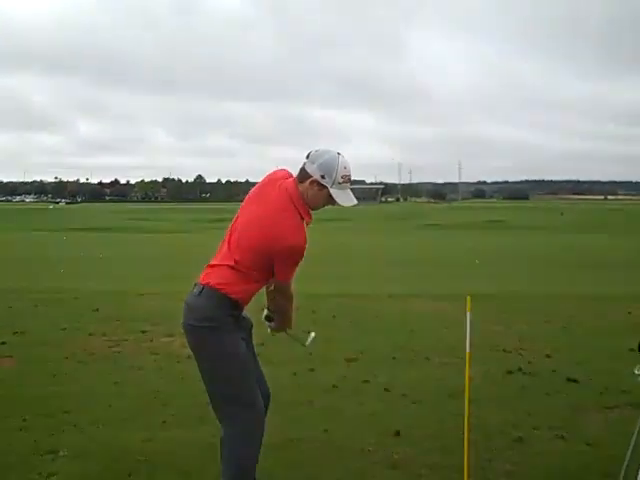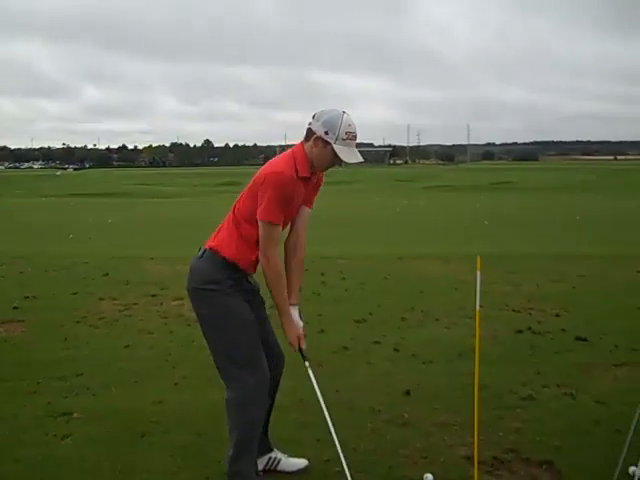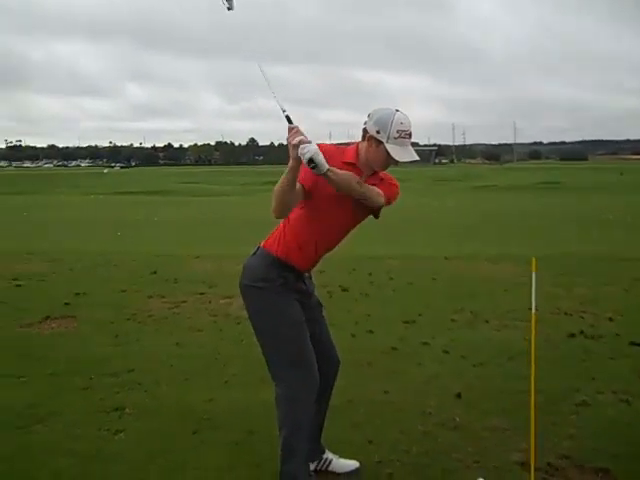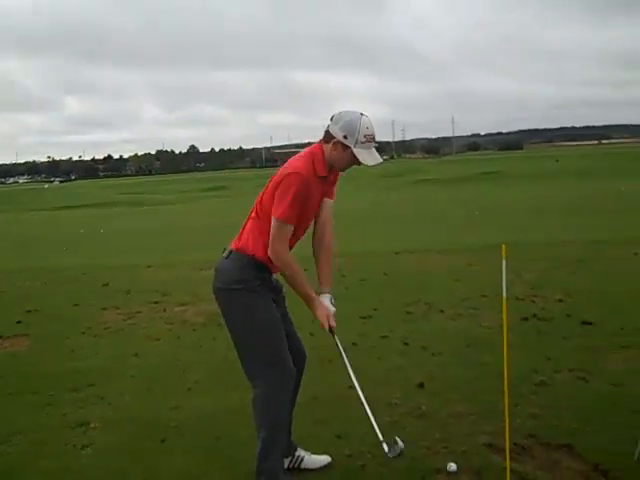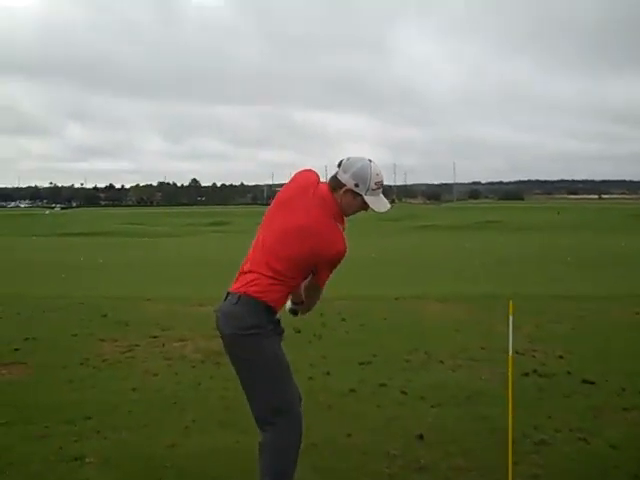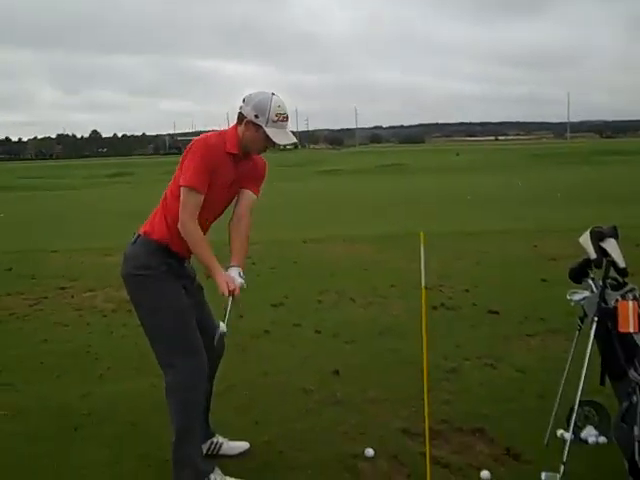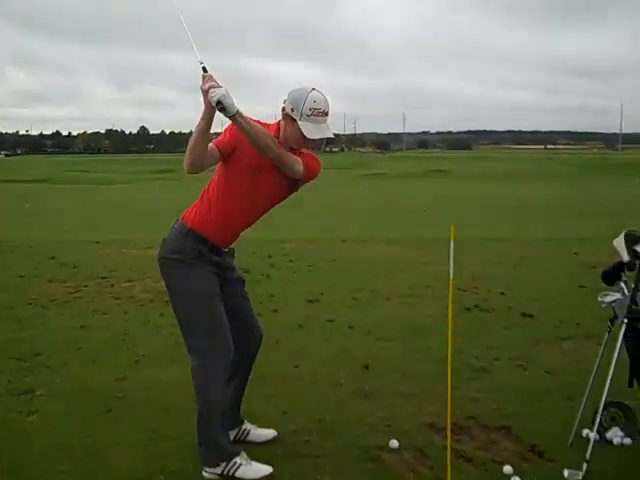
dt=0.5s
person 1, frame 1
left shoulder: (278, 180)
right shoulder: (292, 236)
right elbow: (281, 293)
left wrist: (273, 306)
right wrist: (283, 320)
left hip: (220, 308)
right hip: (213, 314)
left knee: (257, 399)
right knee: (244, 414)
person 1, frame 2
left shoulder: (314, 177)
right shoulder: (279, 175)
left elbow: (298, 238)
right elbow: (266, 251)
left wrist: (295, 307)
right wrist: (289, 316)
left hip: (240, 277)
right hip: (215, 276)
left knee: (272, 364)
right knee: (249, 377)
person 1, frame 3
left shoulder: (387, 188)
right shoulder: (325, 154)
left elbow: (357, 190)
right elbow: (280, 211)
left wrist: (322, 167)
right wrist: (295, 162)
left hip: (299, 277)
right hip: (268, 275)
left knee: (326, 365)
right knee: (299, 377)
person 1, frame 4
left shoulder: (328, 171)
right shoulder: (299, 176)
left elbow: (324, 233)
right elbow: (279, 253)
left wrist: (326, 295)
right wrist: (313, 303)
left hip: (258, 275)
right hip: (242, 278)
left knee: (293, 360)
right knee: (276, 375)
left ankle: (282, 449)
person 1, frame 5
left shoulder: (305, 180)
right shoulder: (333, 243)
right elbow: (312, 293)
right wrist: (304, 302)
left hip: (238, 307)
right hip: (251, 320)
left knee: (287, 406)
right knee: (284, 422)
person 1, frame 6
left shoulder: (256, 168)
right shoulder: (206, 146)
left elbow: (242, 218)
right elbow: (185, 221)
left wrist: (236, 270)
right wrist: (216, 273)
left hip: (177, 261)
right hip: (150, 261)
left knee: (210, 347)
right knee: (188, 363)
left ankle: (200, 437)
person 1, frame 7
left shoulder: (309, 165)
right shoulder: (243, 129)
left elbow: (272, 152)
right elbow: (192, 165)
left wrist: (234, 112)
right wrist: (209, 112)
left hip: (220, 254)
right hip: (186, 249)
left knee: (247, 338)
right knee: (214, 350)
left ankle: (229, 423)
